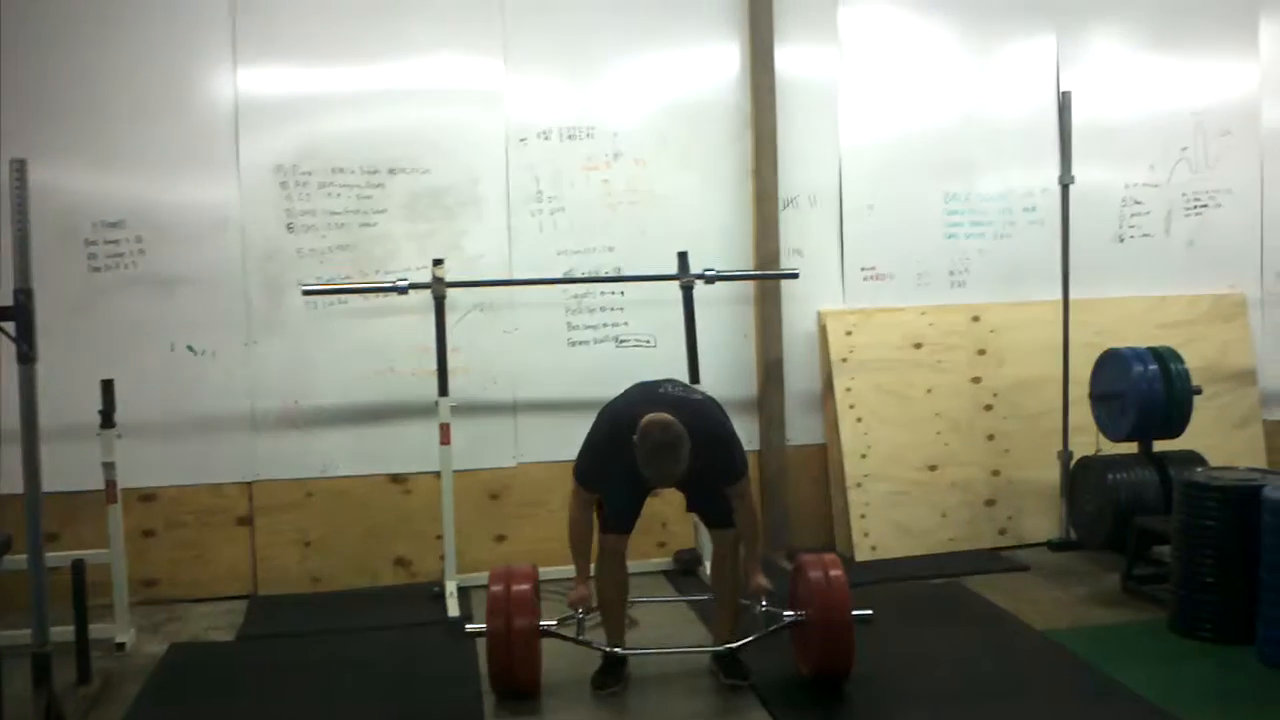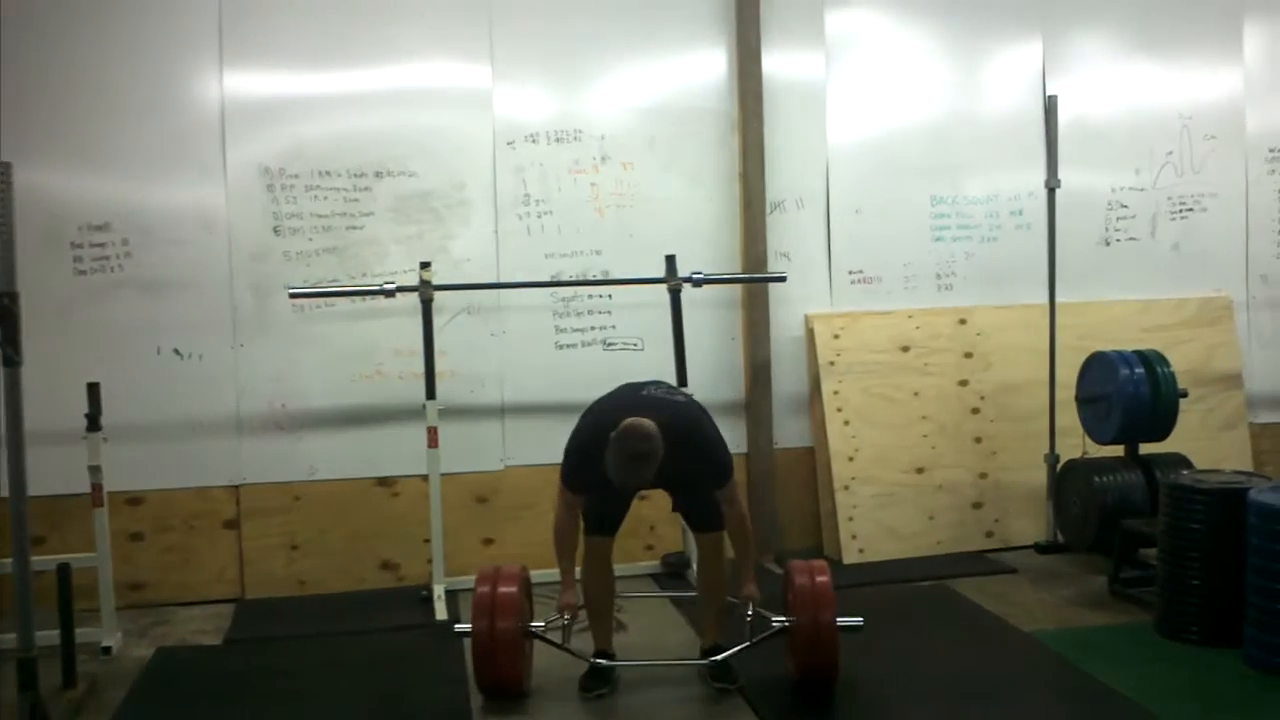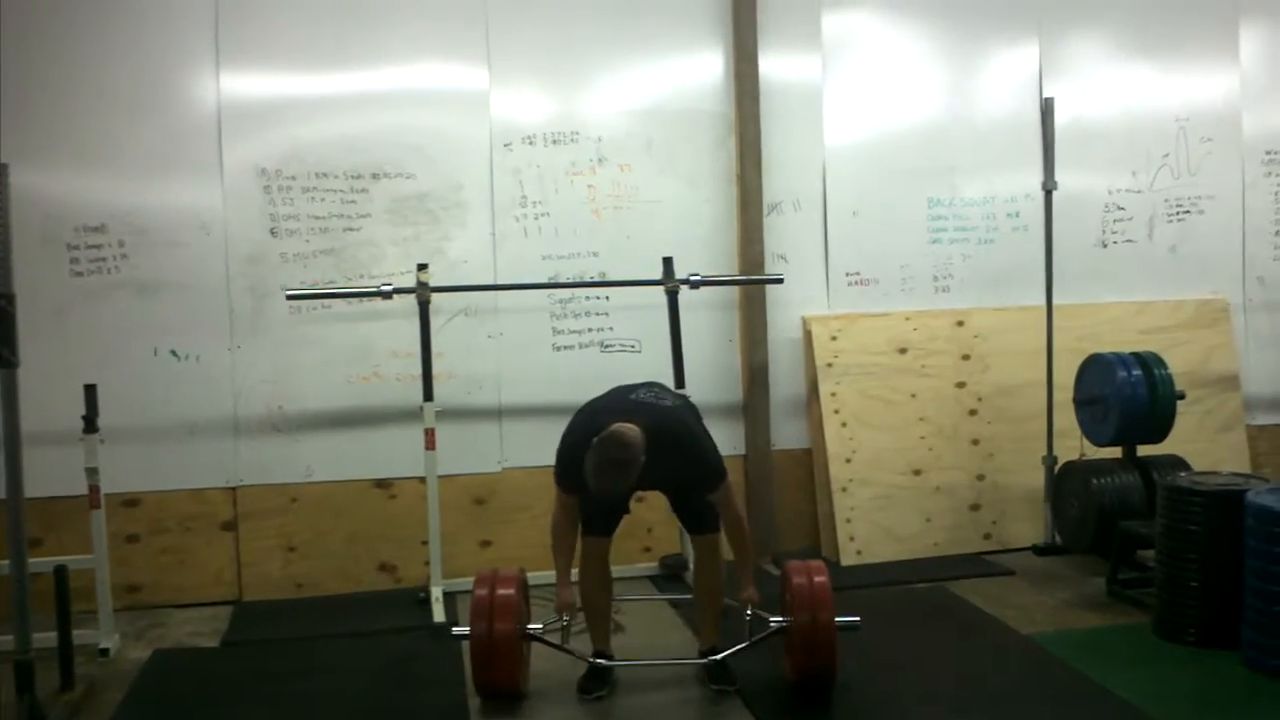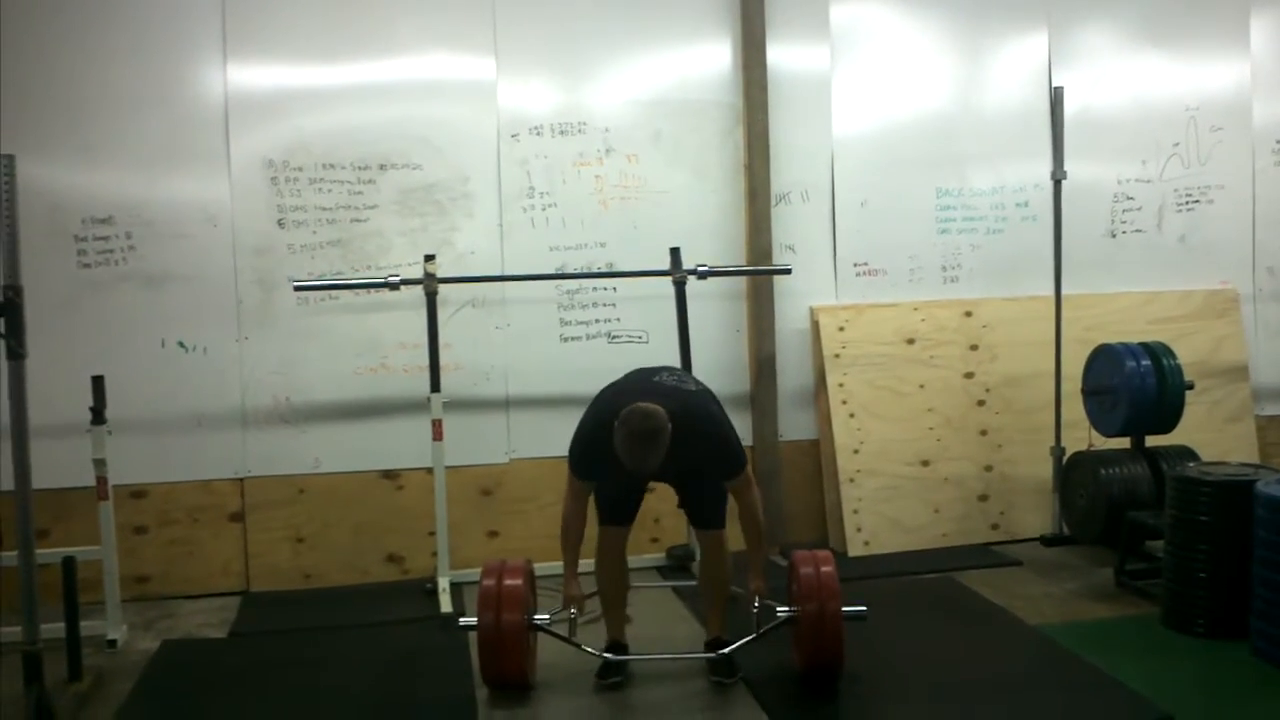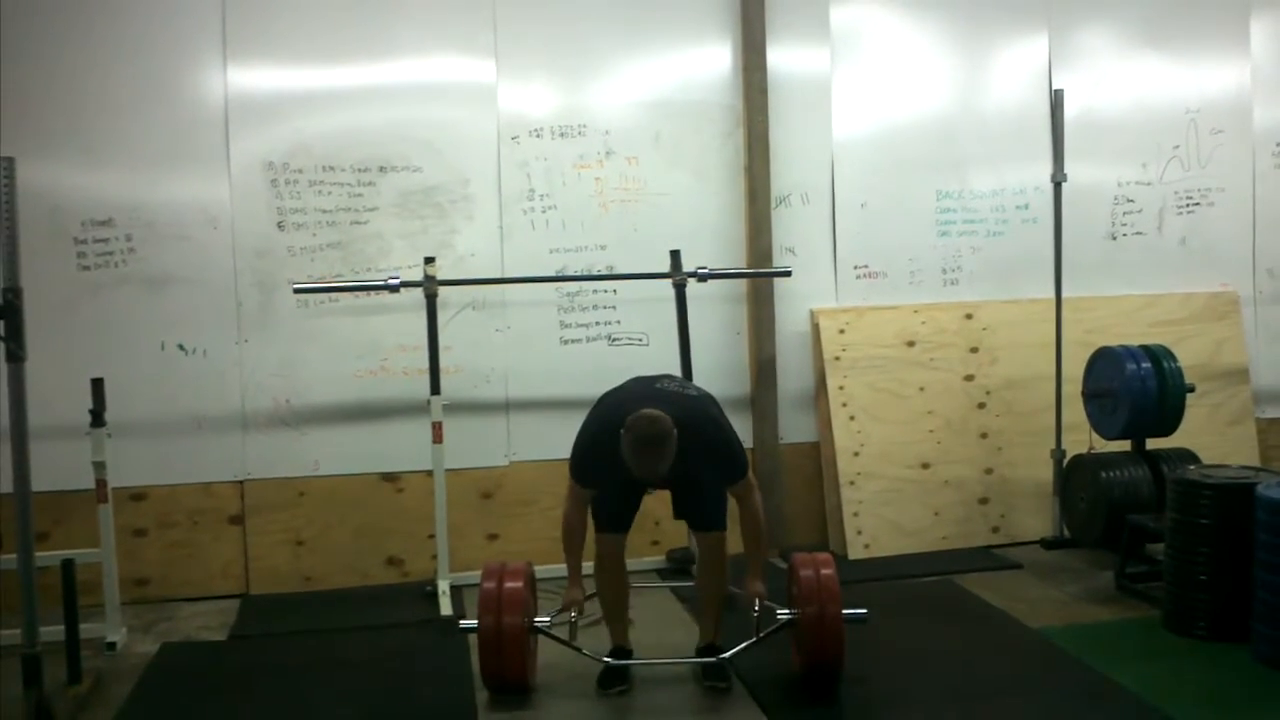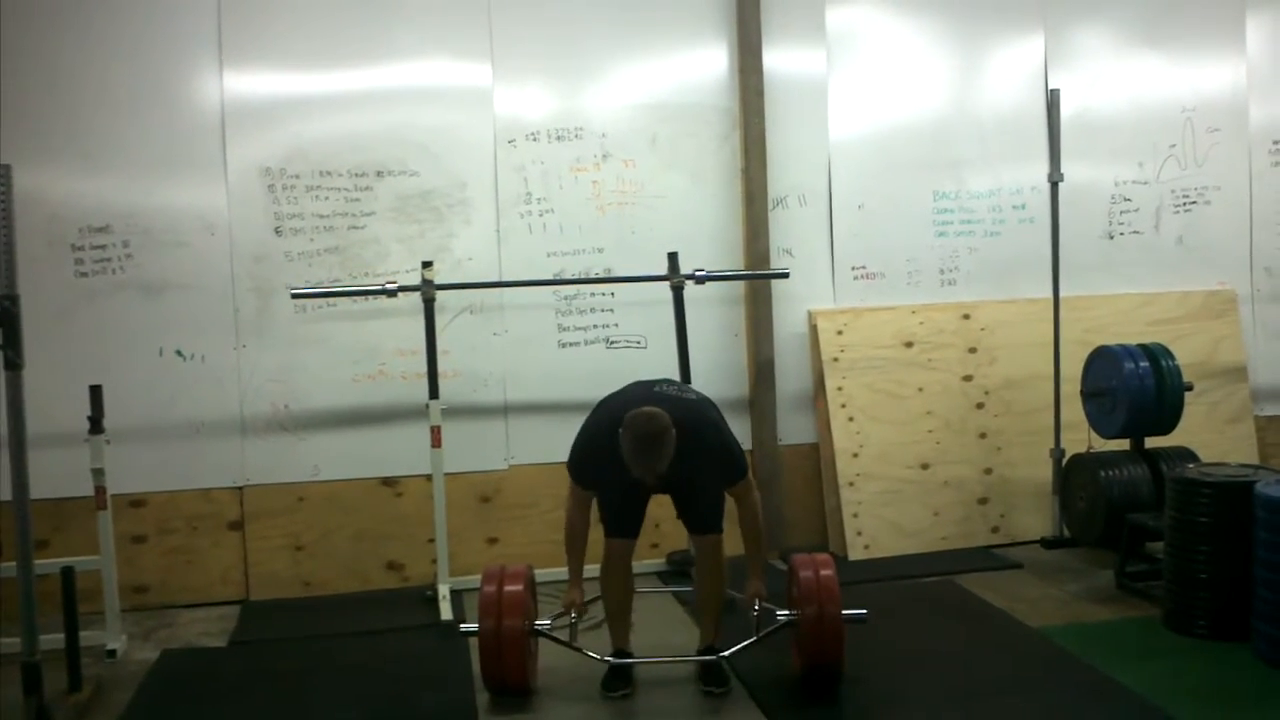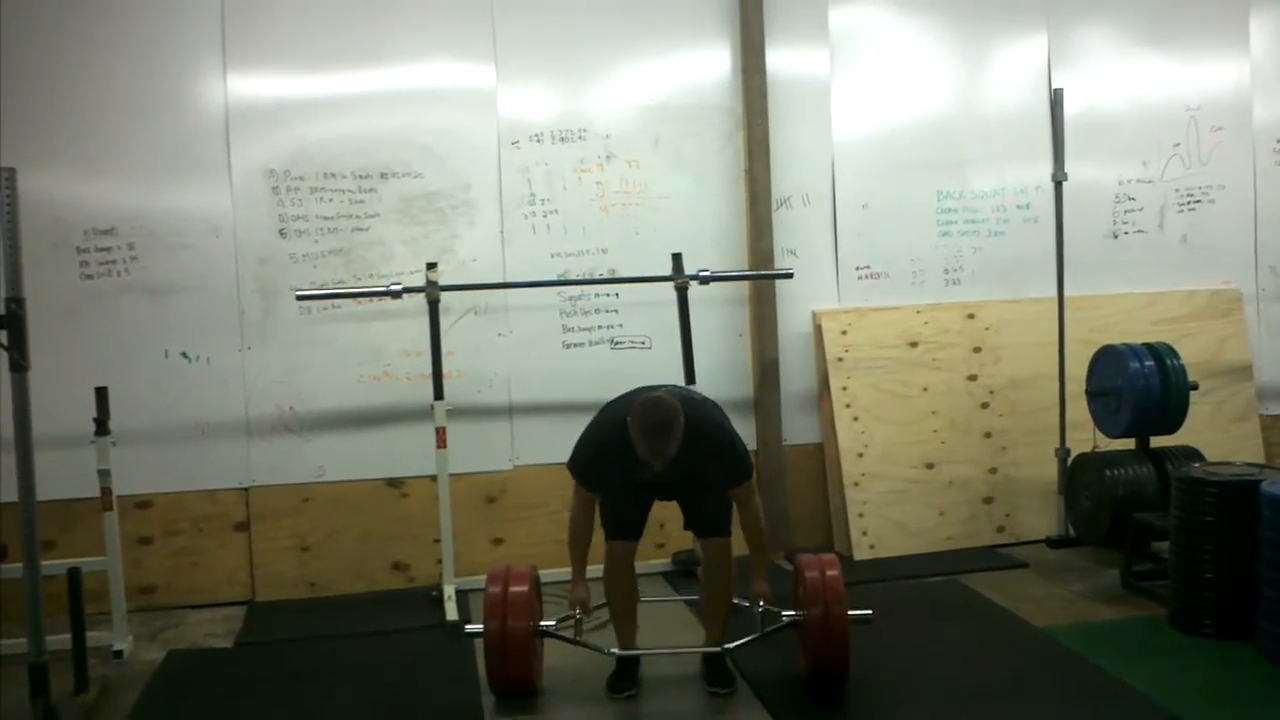
dt=0.4s
person 1, frame 1
left shoulder: (715, 432)
right shoulder: (607, 434)
left elbow: (742, 499)
right elbow: (581, 502)
left wrist: (753, 569)
right wrist: (582, 579)
left hip: (702, 461)
right hip: (623, 465)
left knee: (728, 537)
right knee: (611, 545)
left ankle: (723, 649)
right ankle: (615, 654)
person 1, frame 2
left shoulder: (698, 436)
right shoulder: (587, 439)
left elbow: (732, 504)
right elbow: (568, 508)
left wrist: (747, 578)
right wrist: (568, 585)
left hip: (686, 462)
right hip: (608, 461)
left knee: (712, 542)
right knee: (596, 547)
left ankle: (712, 652)
right ankle: (603, 657)
person 1, frame 3
left shoulder: (688, 441)
right shoulder: (577, 443)
left elbow: (728, 506)
right elbow: (565, 509)
left wrist: (747, 581)
right wrist: (564, 584)
left hip: (677, 459)
left knee: (708, 543)
right knee: (593, 548)
left ankle: (710, 653)
right ankle: (601, 659)
person 1, frame 4
left shoulder: (708, 426)
right shoulder: (595, 428)
left elbow: (746, 492)
right elbow: (576, 498)
left wrist: (756, 572)
right wrist: (570, 578)
left knee: (713, 538)
right knee: (611, 538)
left ankle: (716, 642)
right ankle: (616, 645)
person 1, frame 5
left shoulder: (711, 432)
right shoulder: (597, 435)
left elbow: (748, 496)
right elbow: (576, 505)
left wrist: (754, 575)
right wrist: (574, 582)
left hip: (696, 461)
left knee: (713, 542)
right knee: (608, 545)
left ankle: (708, 648)
right ankle: (620, 650)
person 1, frame 6
left shoulder: (710, 433)
right shoulder: (596, 436)
left elbow: (746, 497)
right elbow: (578, 506)
left wrist: (756, 575)
right wrist: (574, 582)
left hip: (696, 466)
left knee: (709, 546)
right knee: (617, 550)
left ankle: (708, 653)
right ankle: (621, 656)
person 1, frame 7
left shoulder: (714, 432)
right shoulder: (603, 435)
left elbow: (747, 500)
right elbow: (583, 505)
left wrist: (760, 574)
right wrist: (578, 580)
left hip: (699, 471)
left knee: (718, 549)
right knee: (618, 552)
left ankle: (713, 653)
right ankle: (627, 657)
